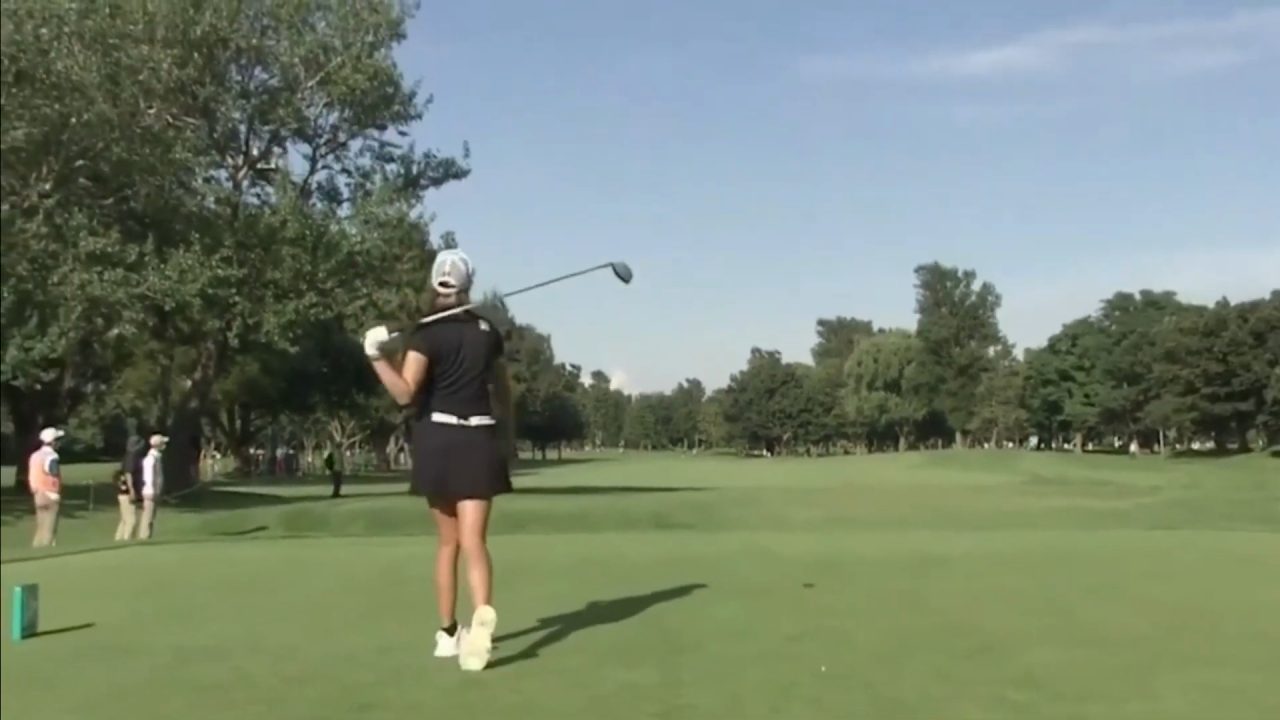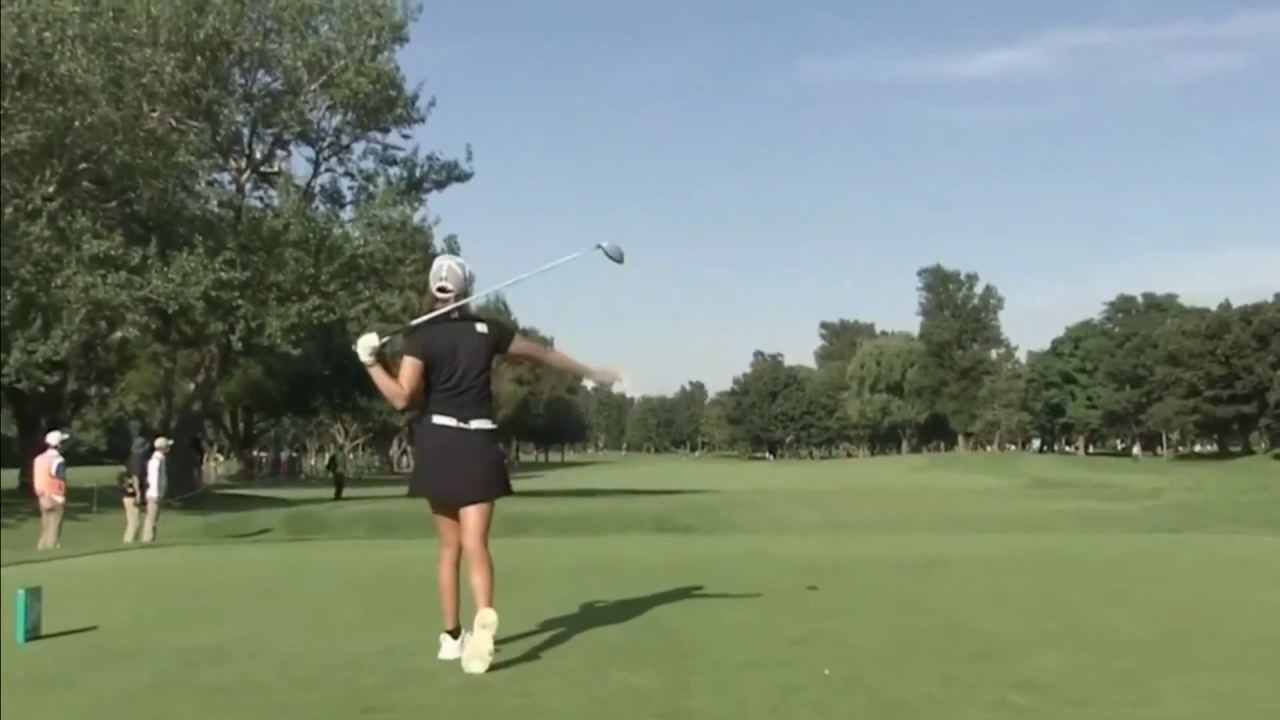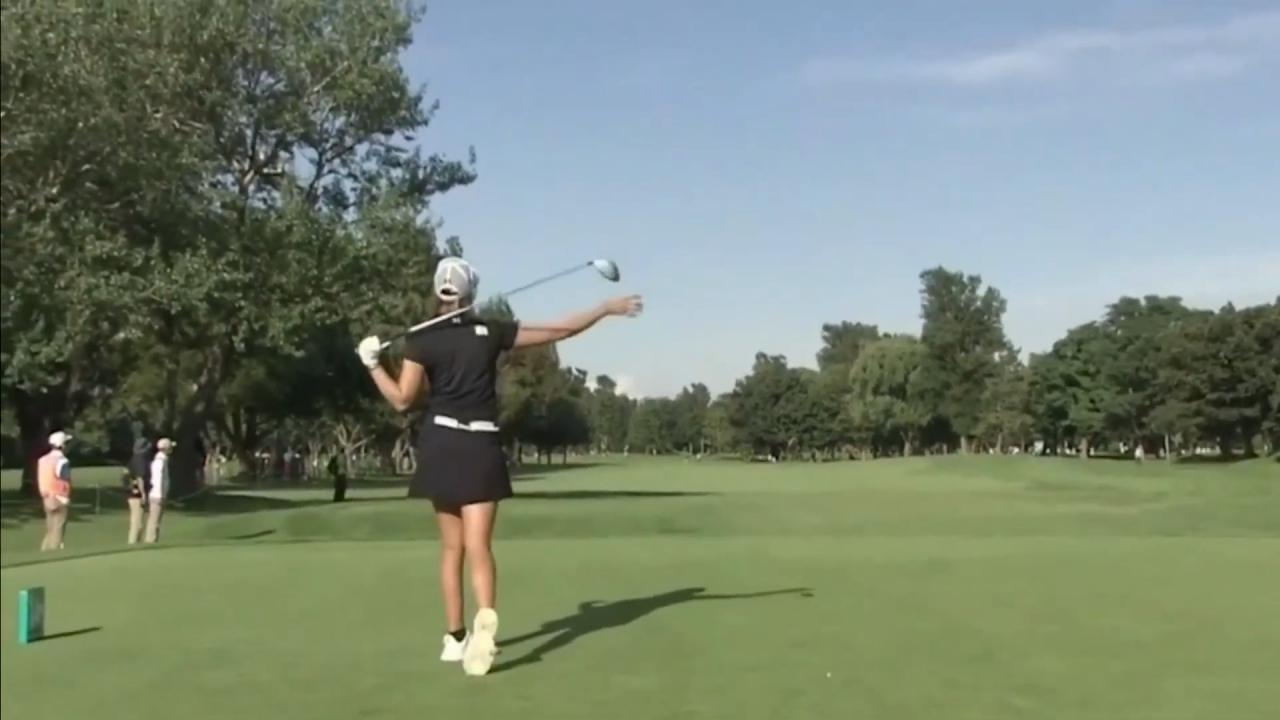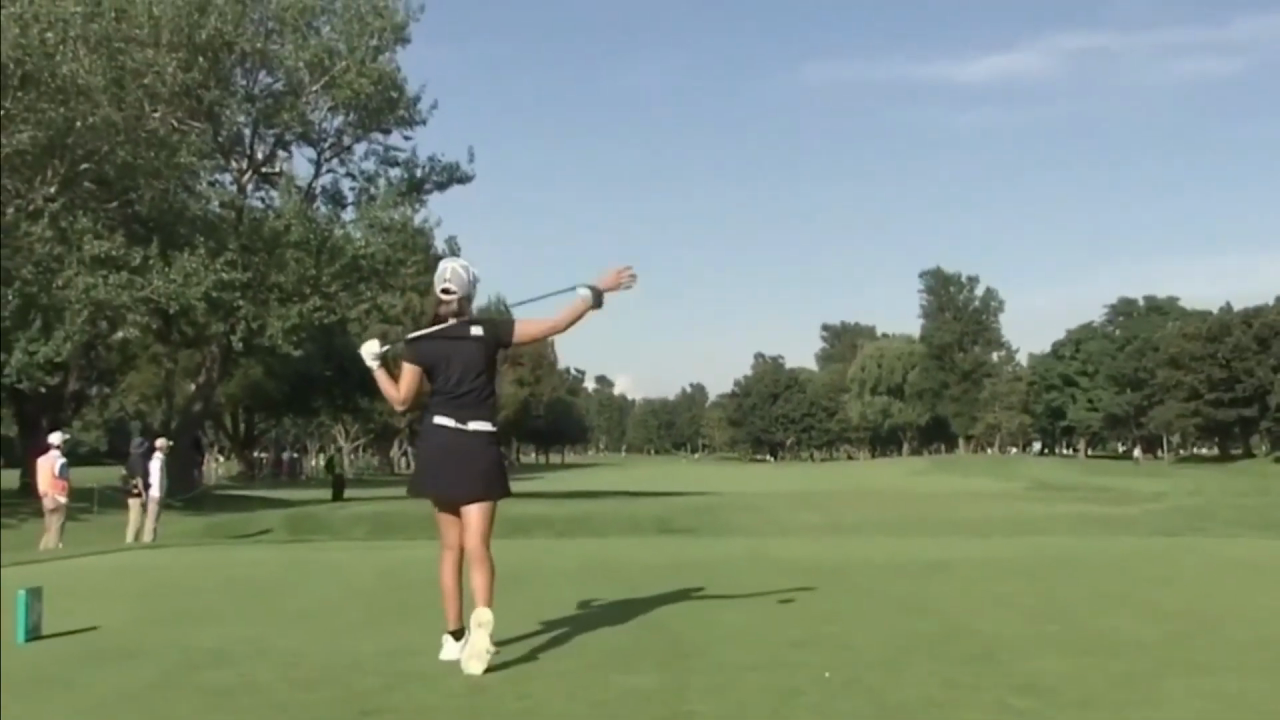
dt=0.3s
person 1, frame 1
left shoulder: (427, 332)
right shoulder: (488, 331)
left elbow: (405, 394)
right elbow: (502, 389)
left wrist: (375, 354)
right wrist: (506, 438)
left hip: (437, 439)
right hip: (479, 440)
left knee: (448, 542)
right knee: (473, 541)
left ankle: (448, 632)
right ankle: (482, 616)
person 1, frame 2
left shoulder: (421, 336)
right shoulder: (488, 330)
left elbow: (402, 398)
right elbow: (544, 354)
left wrist: (369, 360)
right wrist: (590, 371)
left hip: (437, 443)
right hip: (478, 445)
left knee: (449, 545)
right knee: (475, 544)
left ankle: (452, 635)
right ankle: (484, 617)
person 1, frame 3
left shoulder: (423, 340)
right shoulder: (492, 332)
left elbow: (401, 400)
right elbow: (558, 331)
left wrist: (372, 362)
right wrist: (608, 307)
left hip: (440, 444)
right hip: (481, 447)
left knee: (451, 547)
right knee: (477, 546)
left ankle: (455, 637)
right ankle: (484, 621)
person 1, frame 4
left shoulder: (420, 342)
right shoulder: (489, 331)
left elbow: (400, 401)
right elbow: (558, 323)
left wrist: (374, 364)
right wrist: (600, 288)
left hip: (438, 444)
right hip: (479, 447)
left knee: (450, 547)
right knee: (475, 546)
left ankle: (453, 636)
right ankle: (481, 620)
